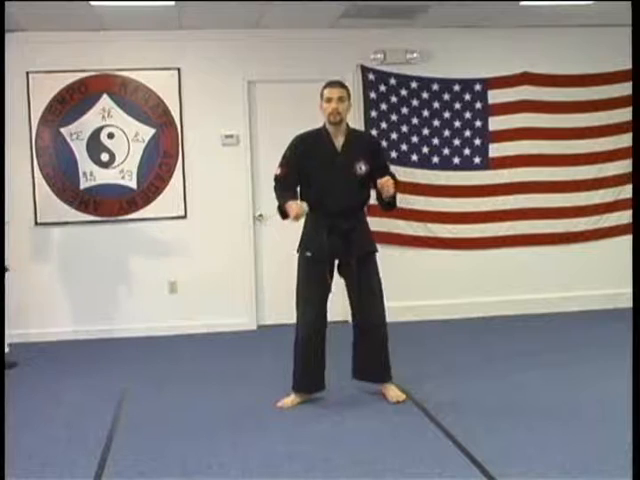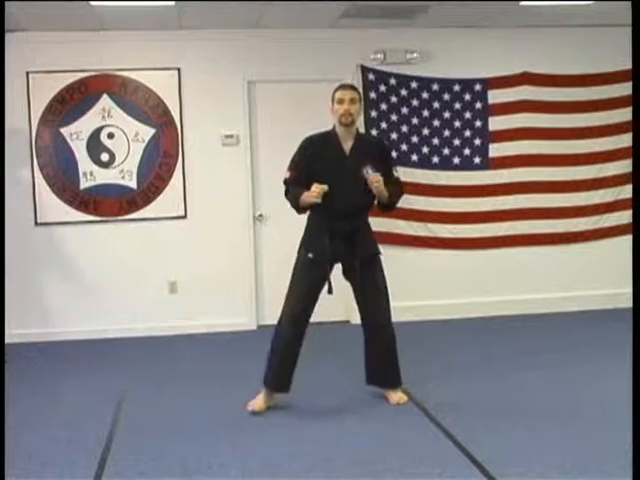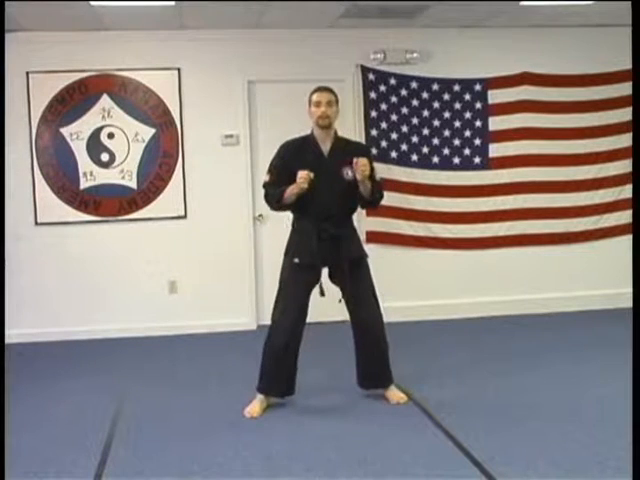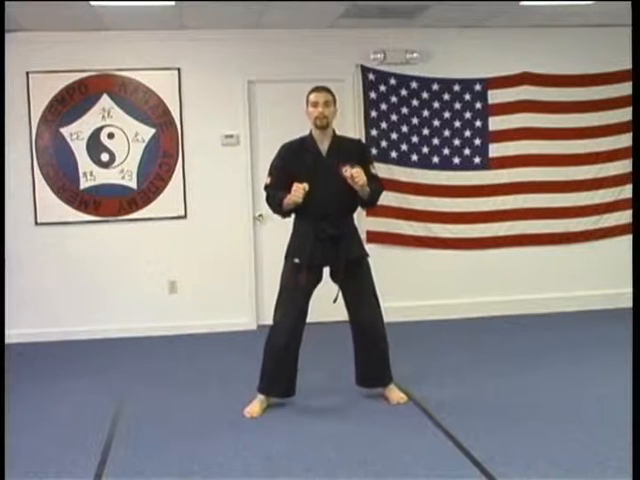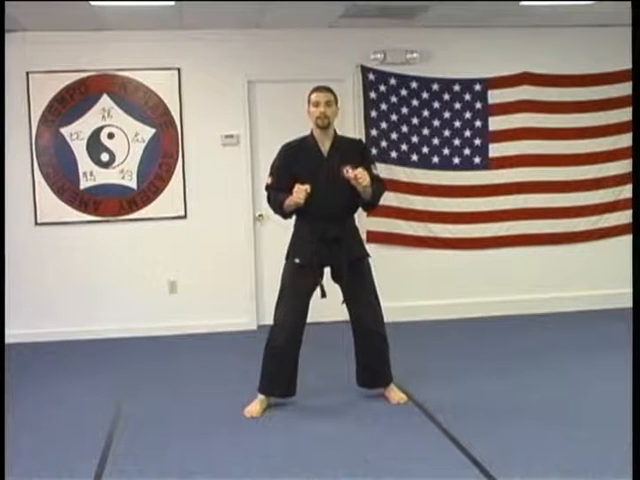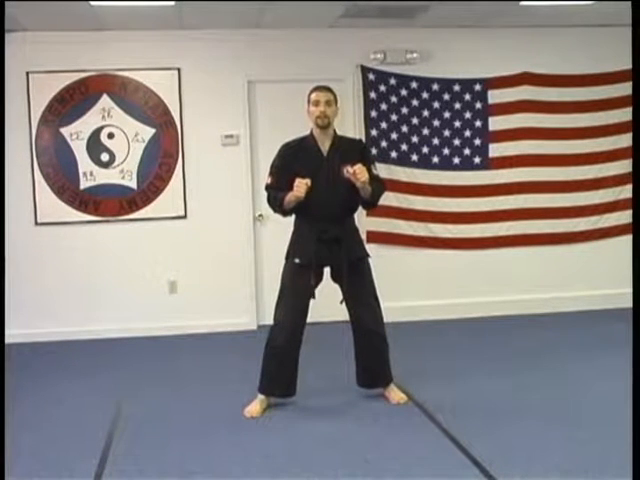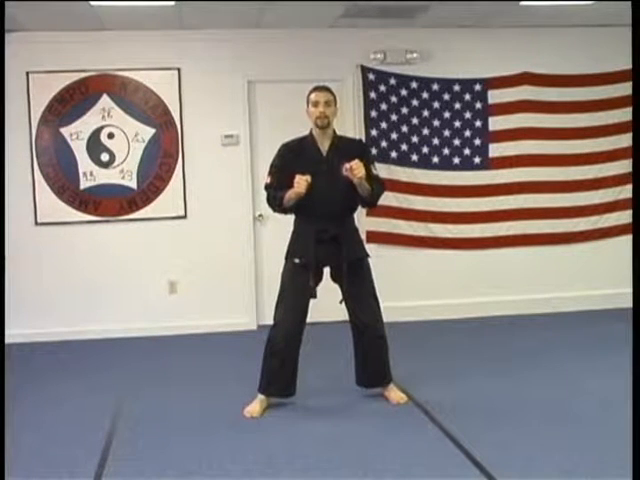
dt=0.3s
person 1, frame 1
left shoulder: (367, 144)
right shoulder: (303, 144)
left elbow: (384, 189)
right elbow: (283, 184)
left wrist: (387, 191)
right wrist: (290, 205)
left hip: (355, 234)
right hip: (317, 234)
left knee: (370, 311)
right knee: (310, 315)
left ankle: (382, 379)
right ankle: (304, 387)
person 1, frame 2
left shoulder: (377, 149)
right shoulder: (313, 146)
left elbow: (393, 197)
right elbow: (291, 189)
left wrist: (383, 191)
right wrist: (306, 196)
left hip: (359, 237)
right hip: (320, 237)
left knee: (378, 314)
right knee: (294, 314)
left ankle: (389, 383)
right ankle: (270, 389)
person 1, frame 3
left shoulder: (356, 152)
right shoulder: (291, 150)
left elbow: (372, 199)
right elbow: (271, 196)
left wrist: (364, 181)
right wrist: (295, 188)
left hip: (344, 240)
right hip: (305, 241)
left knee: (368, 315)
right knee: (286, 320)
left ankle: (383, 382)
right ankle: (266, 393)
person 1, frame 4
left shoulder: (354, 149)
right shoulder: (290, 152)
left elbow: (372, 196)
right elbow: (273, 198)
left wrist: (362, 186)
right wrist: (290, 199)
left hip: (345, 240)
right hip: (305, 241)
left knee: (368, 315)
right knee: (286, 320)
left ankle: (384, 382)
right ankle: (266, 393)
person 1, frame 5
left shoulder: (356, 150)
right shoulder: (292, 152)
left elbow: (373, 198)
right elbow: (274, 198)
left wrist: (365, 187)
right wrist: (292, 201)
left hip: (346, 240)
right hip: (306, 241)
left knee: (369, 316)
right knee: (287, 321)
left ankle: (384, 382)
right ankle: (267, 393)
person 1, frame 6
left shoulder: (356, 149)
right shoulder: (291, 152)
left elbow: (373, 198)
right elbow: (274, 199)
left wrist: (364, 185)
right wrist: (293, 196)
left hip: (346, 241)
right hip: (306, 242)
left knee: (368, 316)
right knee: (287, 321)
left ankle: (384, 383)
right ankle: (266, 393)
person 1, frame 7
left shoulder: (355, 149)
right shoulder: (291, 152)
left elbow: (372, 197)
right elbow: (274, 199)
left wrist: (361, 182)
right wrist: (293, 193)
left hip: (345, 240)
right hip: (306, 241)
left knee: (368, 316)
right knee: (287, 322)
left ankle: (384, 382)
right ankle: (266, 393)
